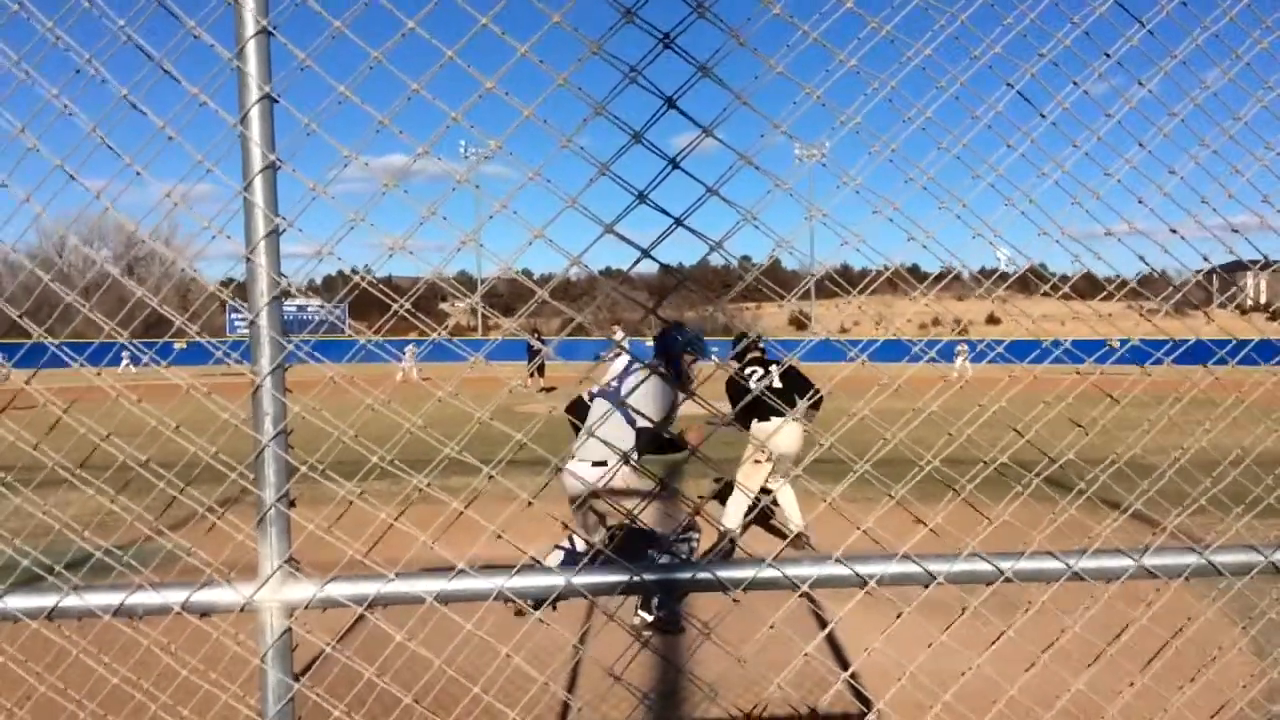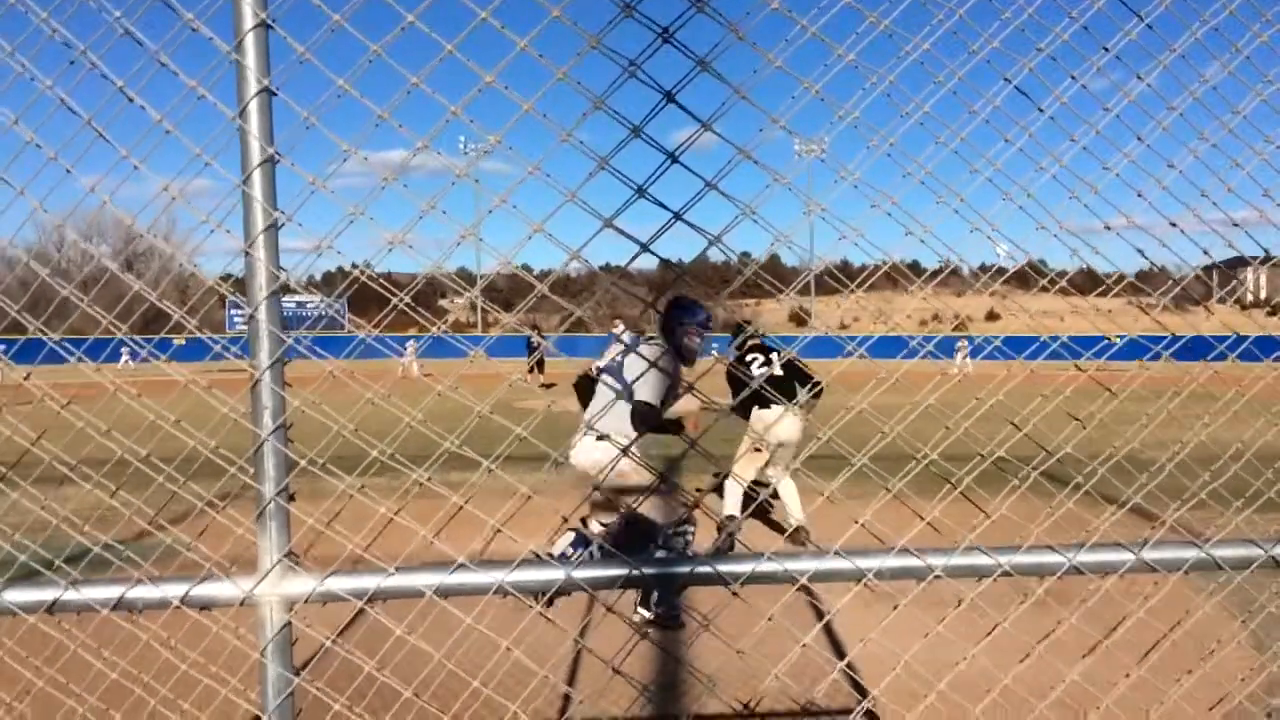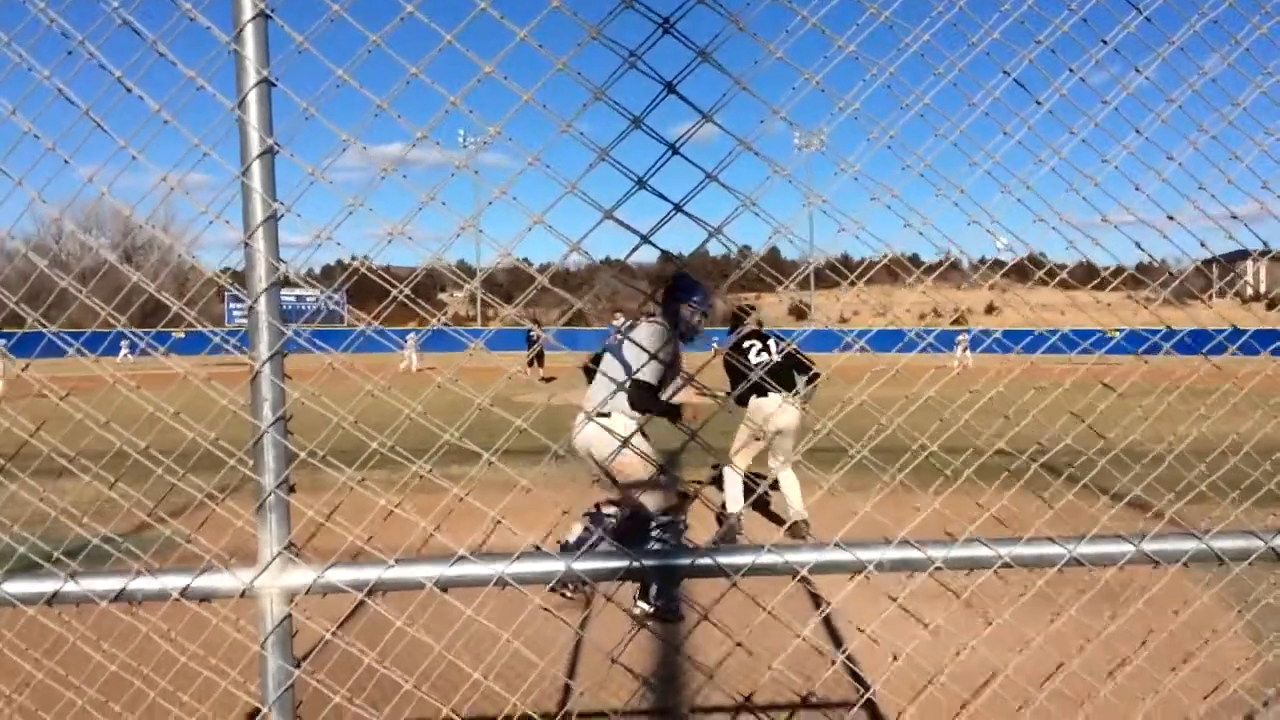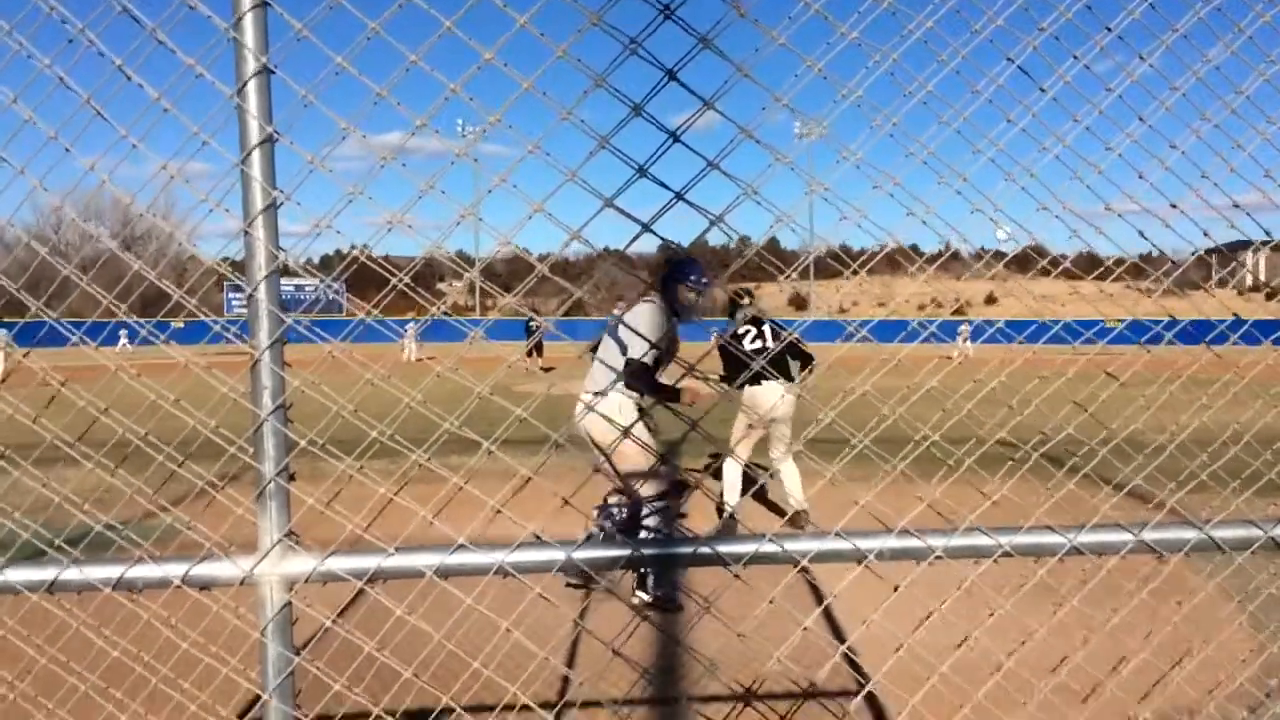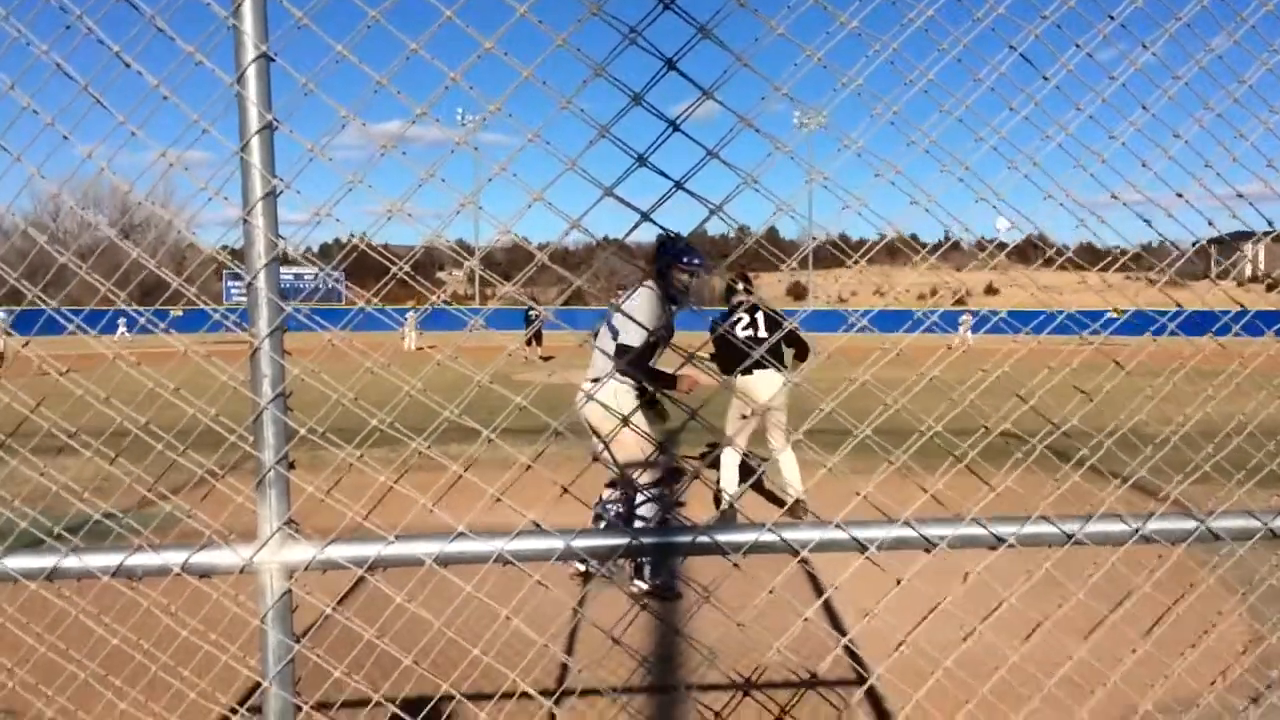
dt=0.1s
person 1, frame 1
left shoulder: (629, 372)
right shoulder: (659, 383)
right elbow: (646, 442)
right wrist: (685, 441)
left hip: (575, 472)
right hip: (604, 476)
left knee: (588, 534)
right knee: (682, 528)
right ankle: (656, 613)
person 1, frame 2
left shoulder: (635, 349)
right shoulder: (661, 358)
left elbow: (582, 383)
right elbow: (641, 418)
right wrist: (680, 427)
left hip: (584, 447)
right hip: (613, 451)
left knee: (603, 519)
right knee: (676, 521)
right ankle: (654, 607)
person 1, frame 3
left shoulder: (641, 328)
right shoulder: (660, 335)
left elbow: (592, 366)
right elbow: (638, 396)
right wrist: (678, 413)
left hip: (589, 426)
right hip: (614, 431)
left knee: (622, 502)
right knee: (667, 510)
right ankle: (654, 600)
person 1, frame 4
left shoulder: (645, 311)
right shoulder: (653, 314)
left elbow: (613, 362)
right elbow: (634, 375)
right wrist: (677, 395)
left hip: (598, 407)
right hip: (613, 409)
left knee: (628, 490)
right knee: (658, 494)
left ankle: (586, 565)
right ankle: (651, 588)
person 1, frame 5
left shoulder: (646, 296)
right shoulder: (648, 298)
right elbow: (626, 360)
left wrist: (647, 394)
right wrist: (673, 382)
left hip: (600, 395)
right hip: (613, 396)
left knee: (624, 480)
right knee: (655, 480)
left ankle: (591, 557)
right ankle: (649, 576)
person 2, frame 1
left shoulder: (735, 379)
right shoulder: (784, 367)
left elbow: (742, 418)
right elbow: (815, 397)
left wrist: (738, 421)
right wrist: (802, 421)
left hip: (764, 432)
right hip: (793, 432)
left knee: (742, 492)
right knee: (779, 480)
left ankle: (728, 534)
right ankle: (798, 532)
person 2, frame 2
left shoulder: (735, 364)
right shoulder: (783, 355)
left elbow: (743, 408)
right elbow: (815, 386)
left wrist: (735, 411)
right wrist: (803, 412)
left hip: (764, 419)
right hip: (792, 421)
left knee: (736, 477)
right knee: (780, 473)
left ankle: (730, 523)
right ankle: (799, 528)
person 2, frame 3
left shoulder: (733, 352)
right shoulder: (780, 342)
left elbow: (741, 396)
right elbow: (812, 374)
left wrist: (733, 396)
right wrist: (800, 401)
left hip: (762, 408)
right hip: (790, 409)
left knee: (734, 466)
right knee: (782, 465)
left ankle: (732, 518)
right ankle: (799, 520)
person 2, frame 4
left shoulder: (728, 337)
right shoulder: (776, 328)
left elbow: (735, 381)
right elbow: (807, 360)
left wrist: (725, 377)
right wrist: (794, 385)
left hip: (756, 395)
right hip: (785, 395)
left knee: (735, 458)
right knee: (782, 456)
left ankle: (730, 515)
right ankle: (800, 510)
person 2, frame 5
left shoulder: (722, 323)
right shoulder: (772, 314)
left elbow: (726, 368)
right elbow: (801, 348)
left wrist: (717, 358)
right wrist: (785, 373)
left hip: (748, 384)
right hip: (777, 383)
left knee: (731, 447)
right knee: (781, 444)
left ankle: (728, 505)
right ankle: (797, 500)
